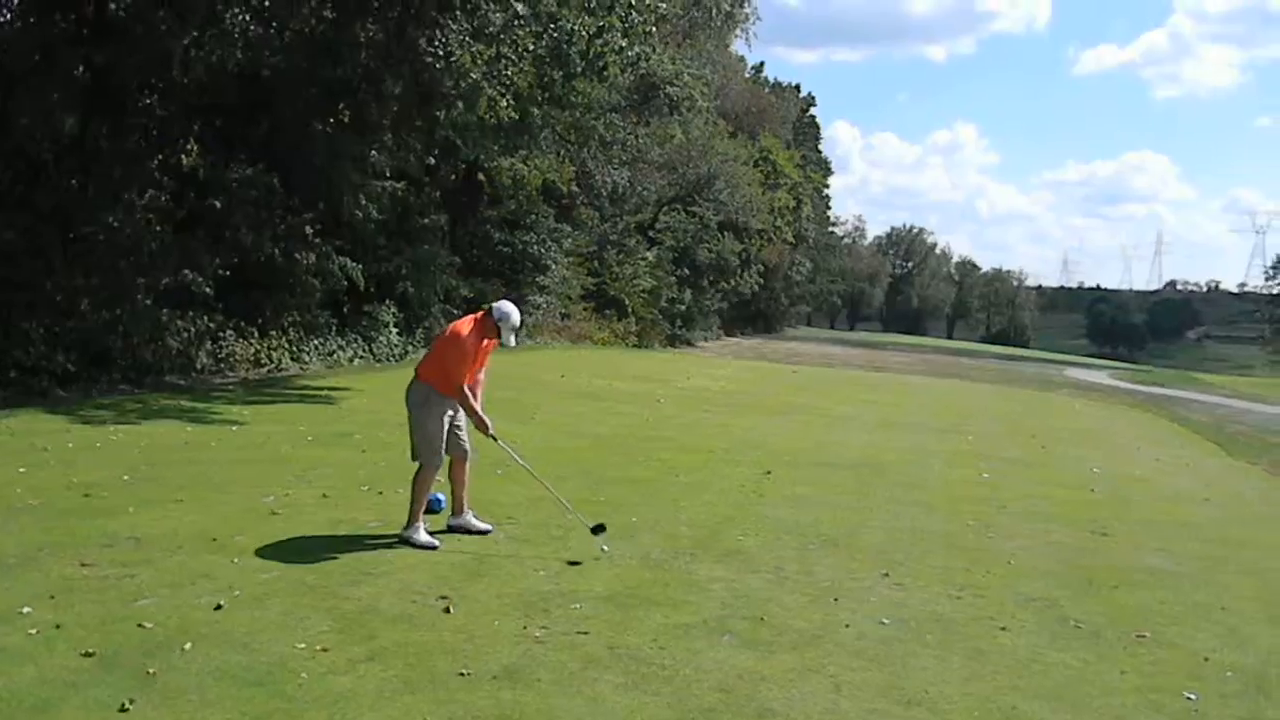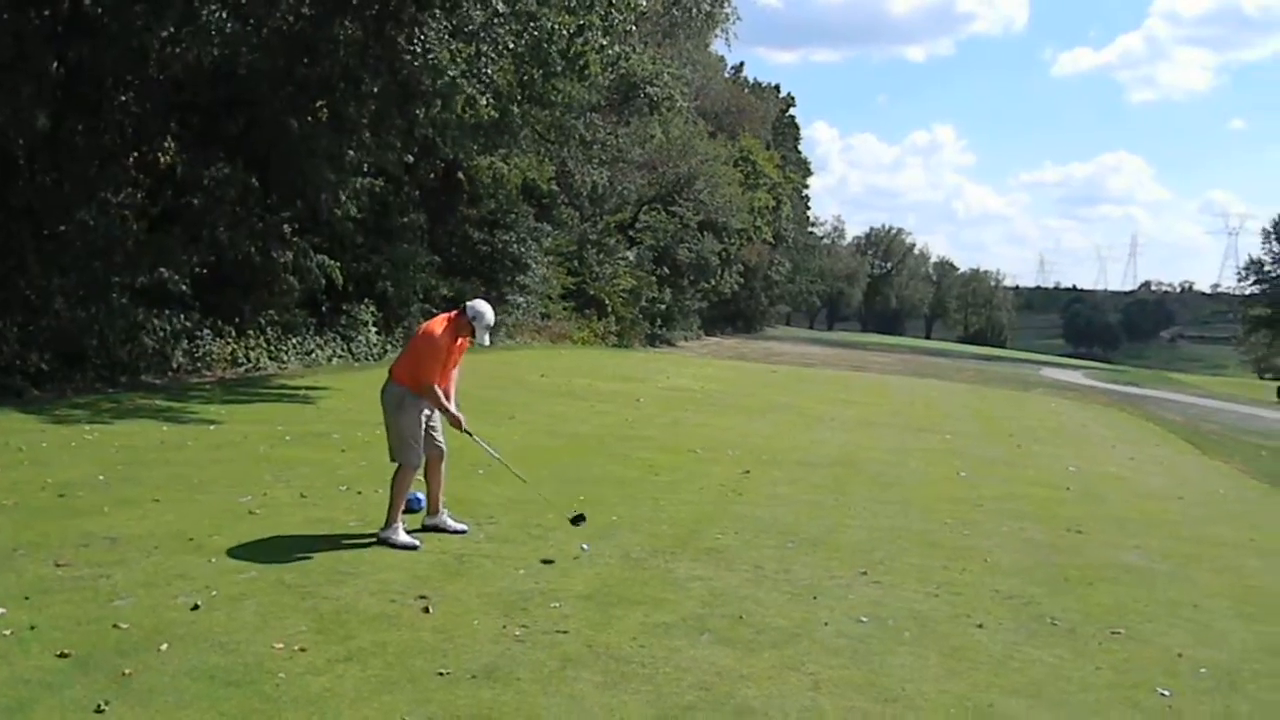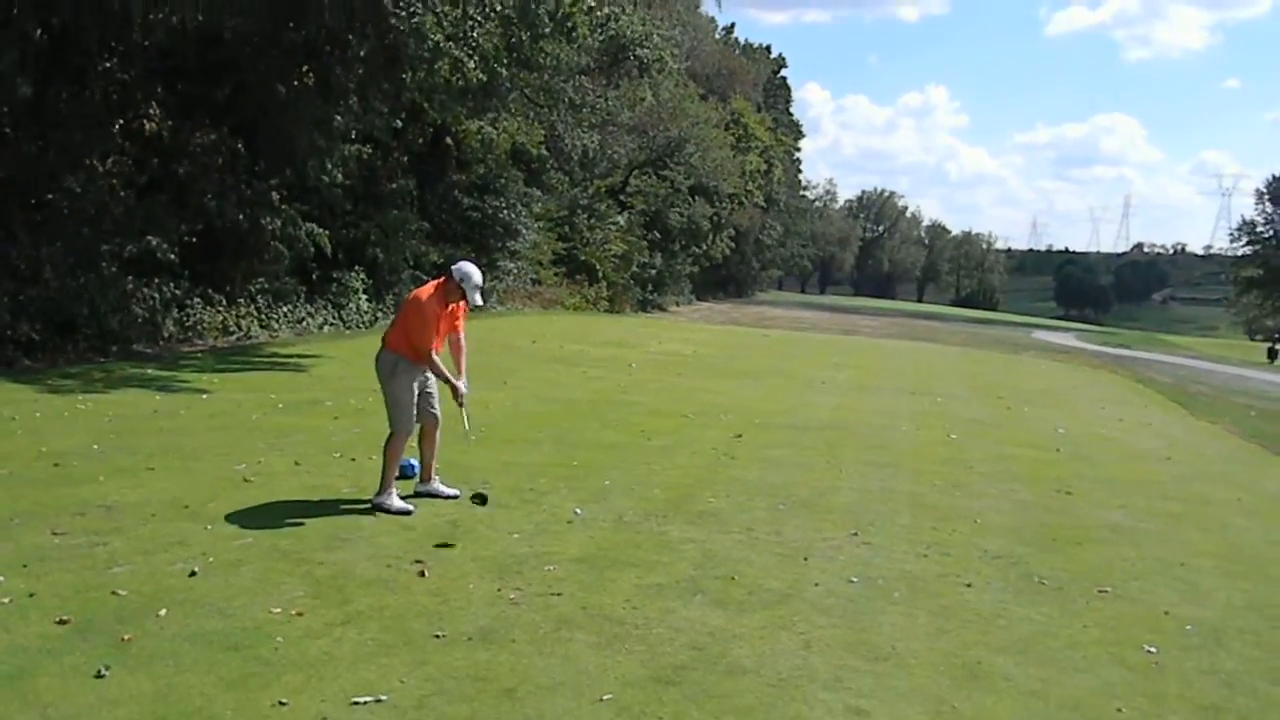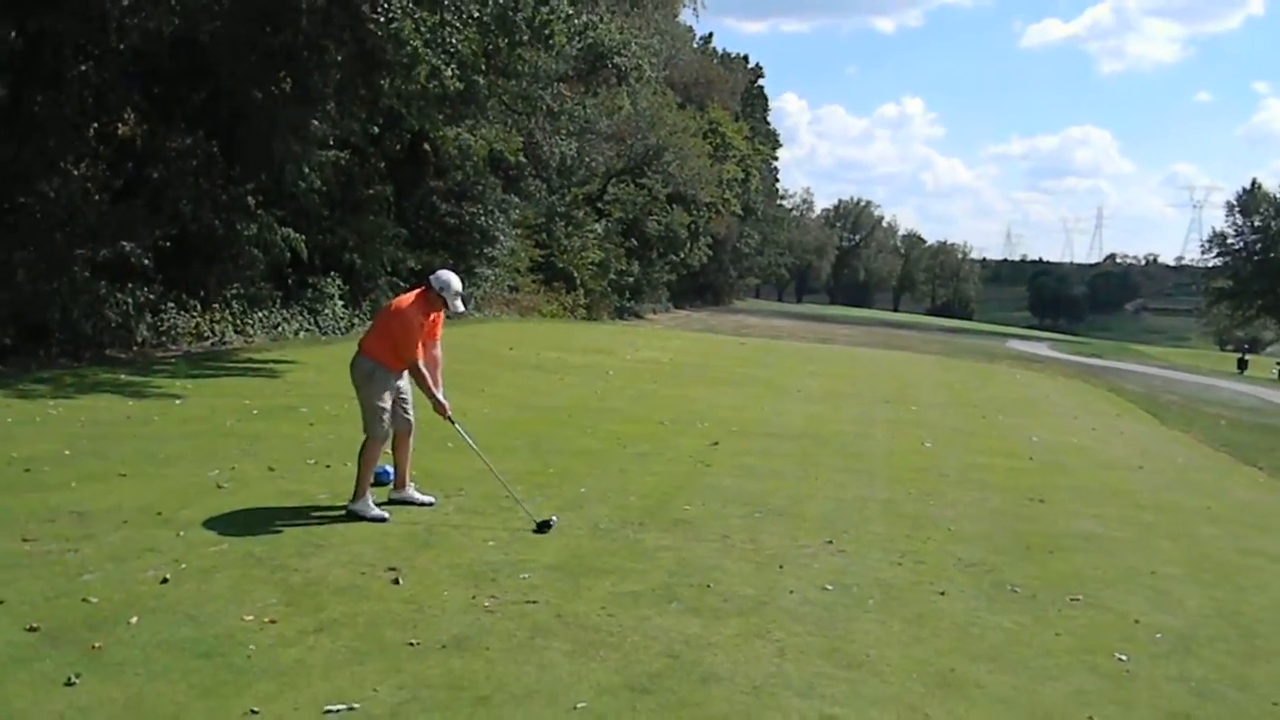
dt=0.7s
person 1, frame 1
left shoulder: (488, 336)
right shoulder: (462, 337)
left elbow: (478, 373)
right elbow: (460, 387)
left wrist: (478, 410)
right wrist: (478, 417)
left hip: (452, 397)
right hip: (428, 396)
left knee: (461, 454)
right knee: (432, 461)
left ankle: (460, 515)
right ankle: (413, 527)
person 1, frame 2
left shoulder: (460, 333)
right shoulder: (436, 336)
left elbow: (451, 369)
right elbow: (429, 386)
left wrist: (451, 404)
right wrist: (450, 413)
left hip: (425, 397)
right hip: (403, 395)
left knee: (437, 453)
right knee: (411, 460)
left ankle: (435, 514)
right ankle: (391, 528)
person 1, frame 3
left shoulder: (456, 301)
right shoulder: (424, 302)
left elbow: (457, 338)
right elbow: (428, 353)
left wrist: (461, 377)
right wrist: (451, 383)
left hip: (422, 364)
right hip: (398, 362)
left knee: (432, 421)
right knee: (402, 427)
left ankle: (427, 481)
right ankle: (385, 493)
person 1, frame 4
left shoulder: (434, 309)
right shoulder: (407, 312)
left elbow: (433, 349)
right elbow: (416, 365)
left wrist: (438, 390)
right wrist: (434, 399)
left hip: (395, 369)
right hip: (372, 368)
left knee: (405, 427)
right knee: (379, 432)
left ankle: (402, 488)
right ankle: (359, 499)
